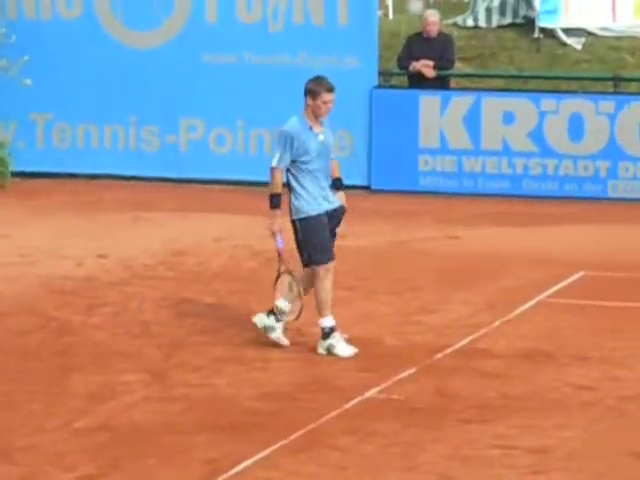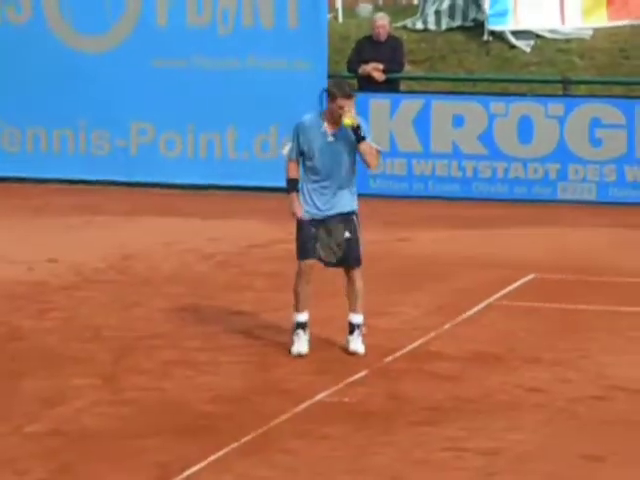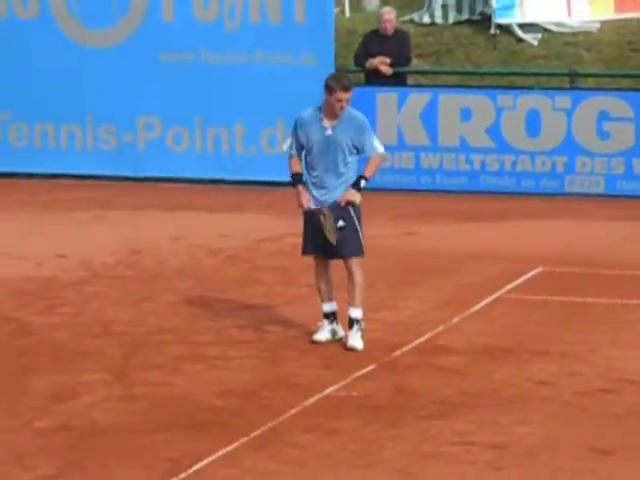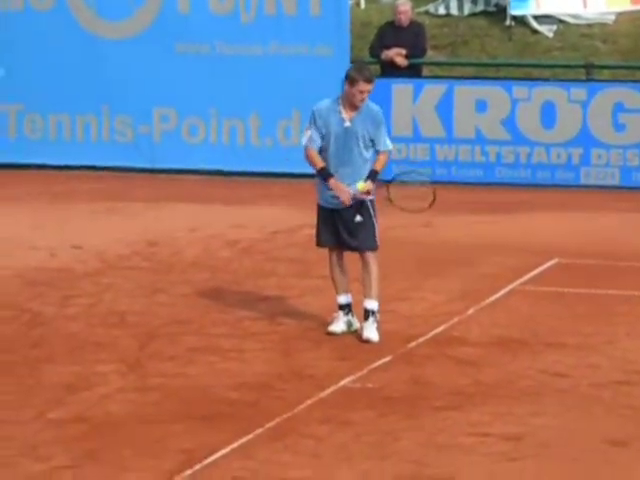
dt=0.7s
person 1, frame 1
left shoulder: (325, 127)
right shoulder: (290, 131)
right elbow: (277, 172)
left wrist: (339, 191)
right wrist: (276, 213)
left hip: (329, 207)
right hip: (308, 211)
left knee: (315, 270)
right knee: (322, 269)
left ankle: (273, 317)
right ankle: (328, 335)
person 1, frame 2
left shoulder: (354, 127)
right shoulder: (304, 126)
left elbow: (373, 162)
right elbow: (293, 162)
left wrist: (356, 130)
right wrist: (294, 197)
left hip: (344, 209)
right hip: (310, 209)
left knee: (353, 270)
right knee: (304, 267)
left ankle: (355, 331)
right ankle: (300, 329)
person 1, frame 3
left shoulder: (358, 121)
right shoulder: (304, 121)
left elbow: (377, 155)
right elbow: (295, 156)
left wrist: (358, 185)
right wrist: (299, 188)
left hip: (344, 204)
right hip: (314, 204)
left knee: (352, 261)
right knee: (320, 261)
left ankle: (356, 325)
right ankle: (330, 321)
person 1, frame 4
left shoulder: (374, 114)
right shoulder: (321, 111)
left elbow: (384, 151)
right elbow: (311, 151)
left wrist: (371, 179)
right wrist: (332, 182)
left hip: (361, 198)
right hip: (330, 197)
left knee: (368, 254)
right knee: (335, 253)
left ankle: (371, 317)
right ankle: (346, 313)
